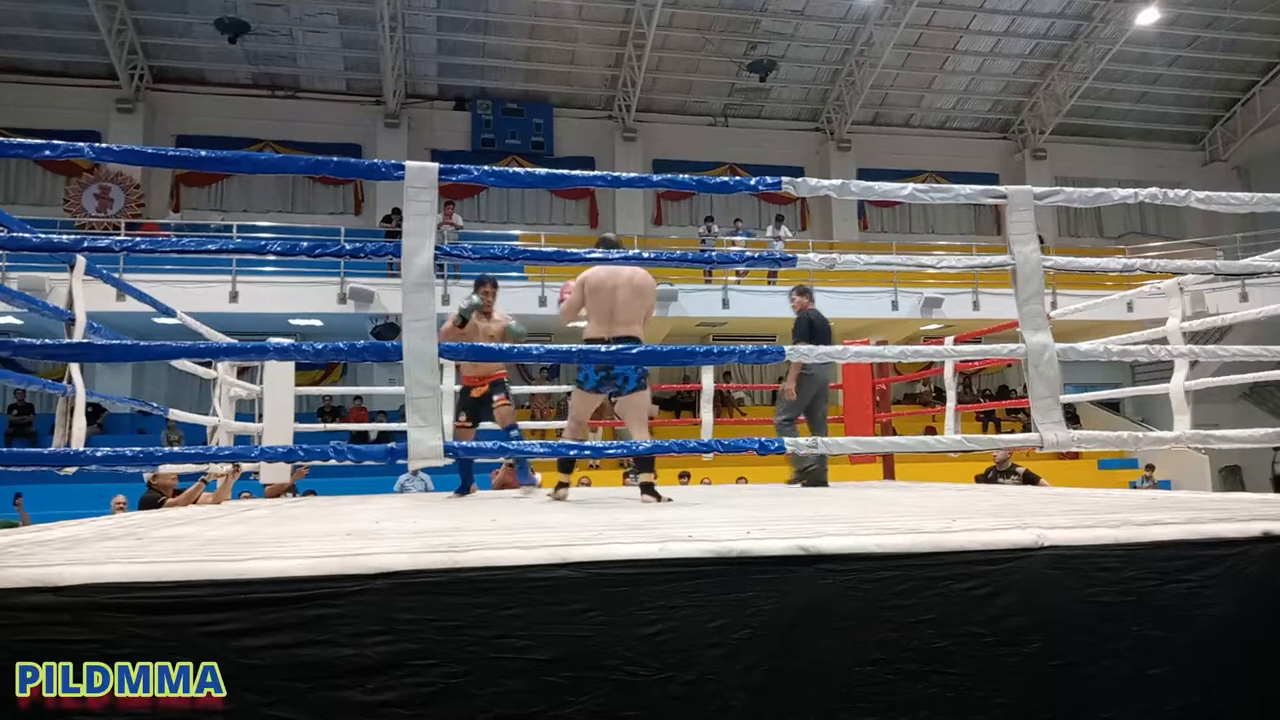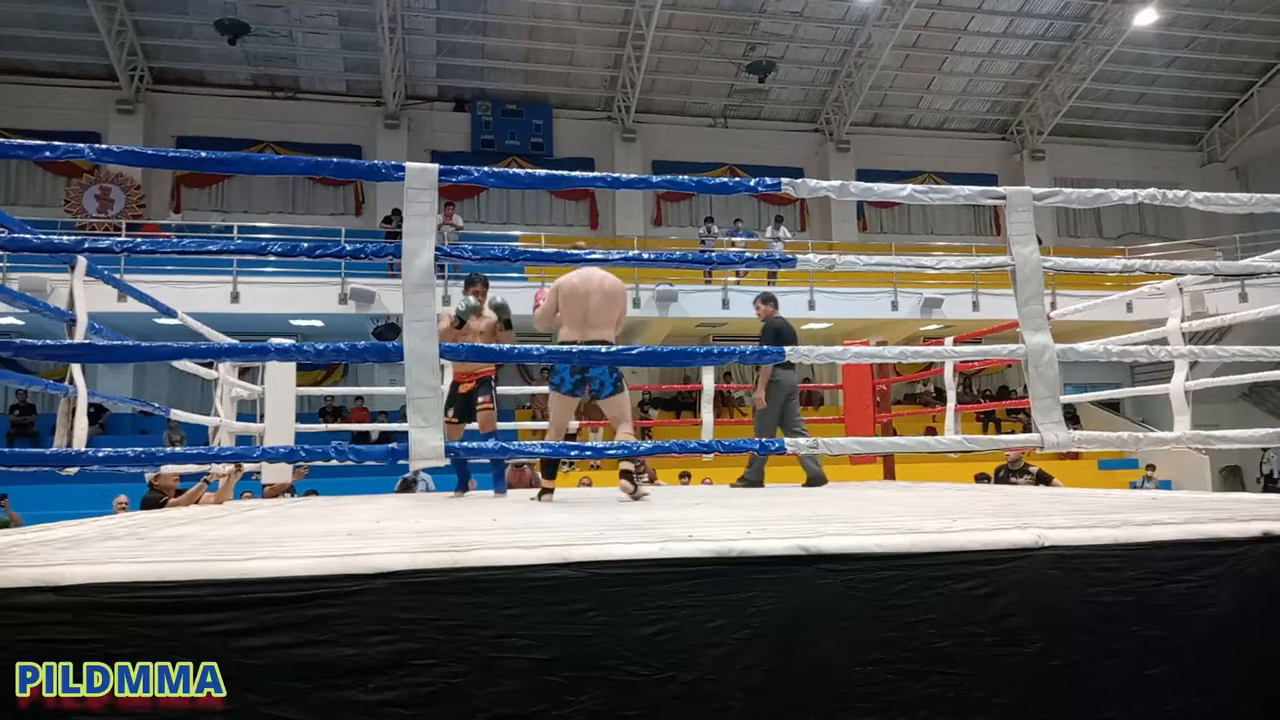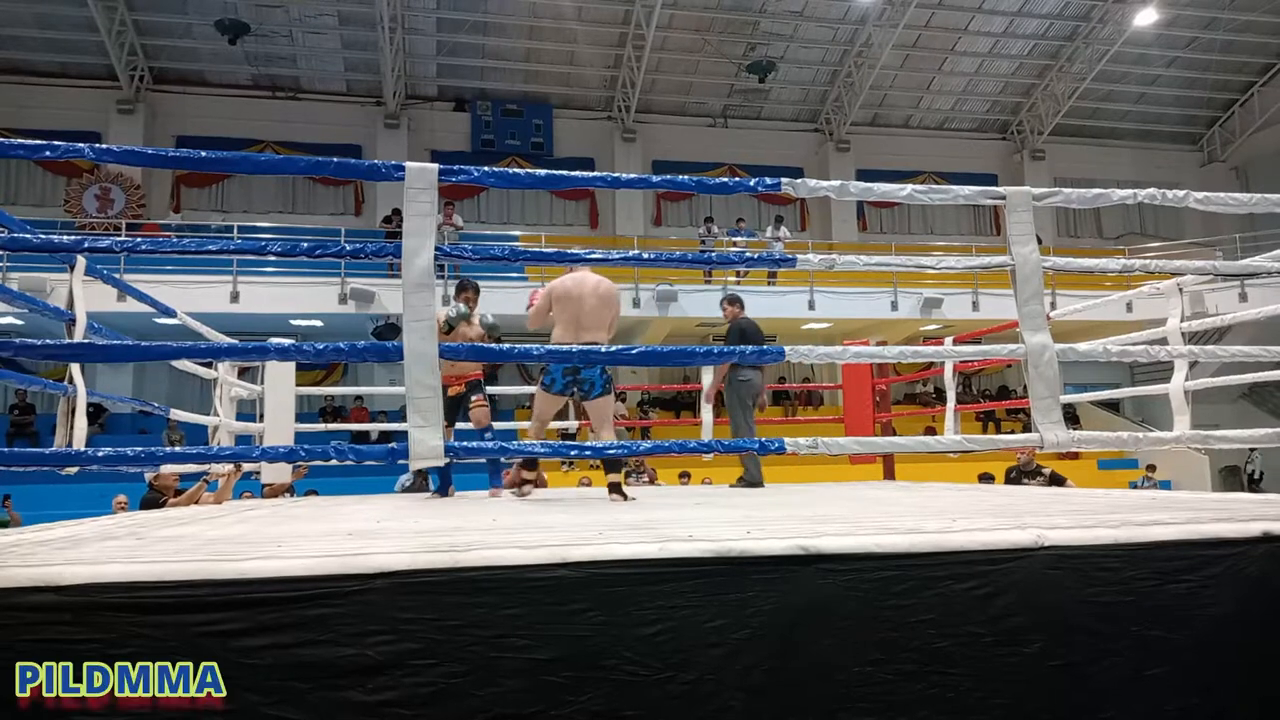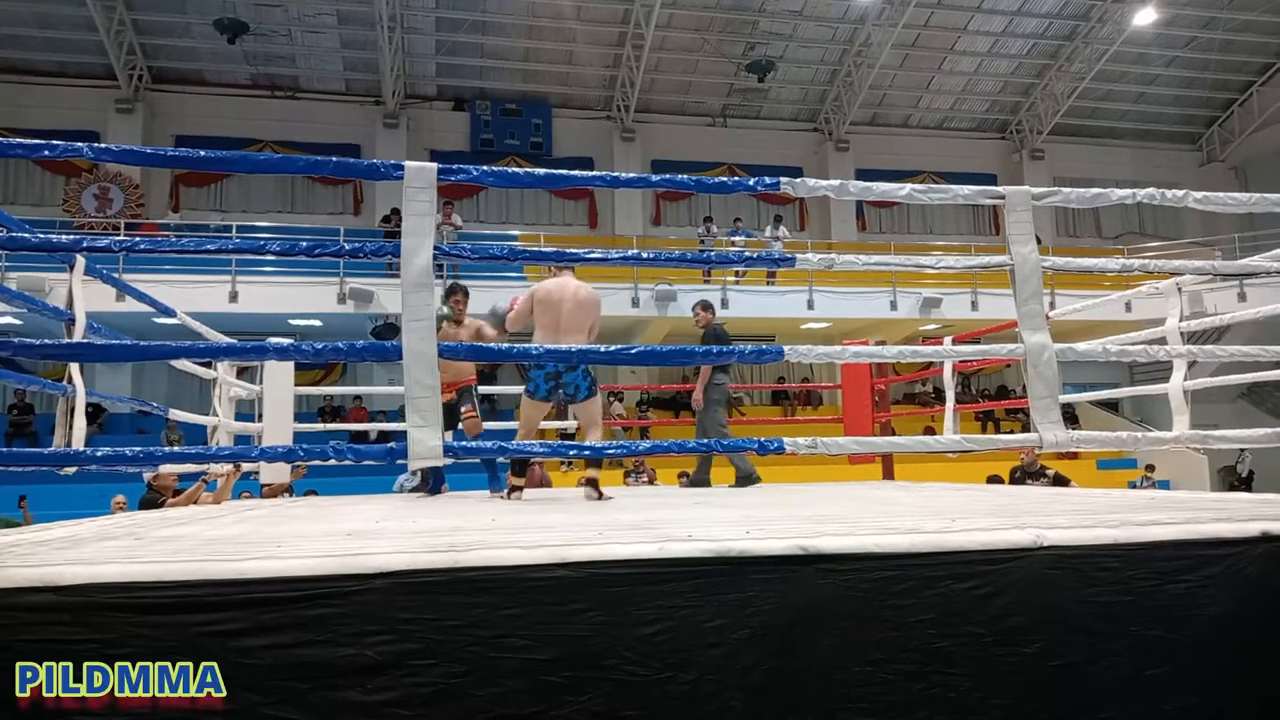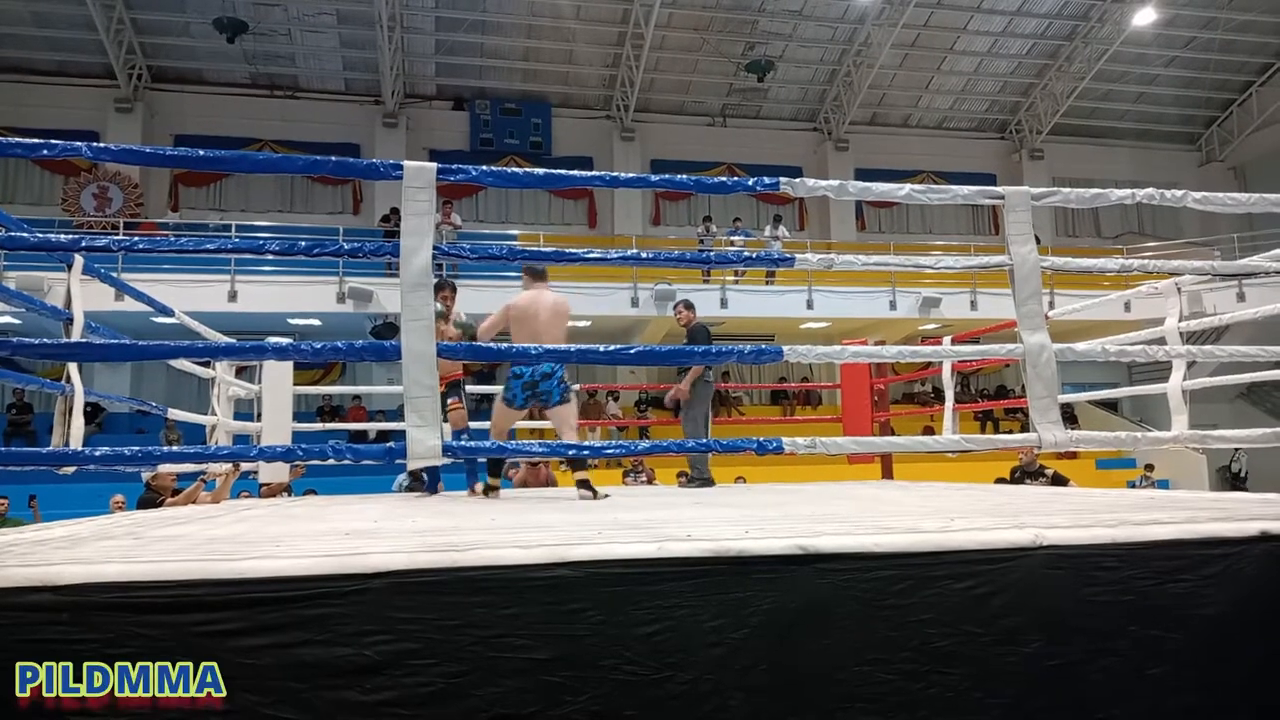
dt=0.4s
person 1, frame 1
left shoulder: (588, 276)
right shoulder: (645, 278)
left elbow: (565, 317)
left wrist: (565, 297)
left knee: (576, 423)
right knee: (638, 426)
left ankle: (563, 484)
right ankle: (647, 487)
person 1, frame 2
left shoulder: (562, 283)
right shoulder: (617, 285)
left elbow: (540, 323)
left wrist: (540, 303)
left hip: (568, 359)
left knee: (556, 427)
right knee: (623, 422)
left ankle: (546, 489)
right ankle: (627, 476)
person 1, frame 3
left shoulder: (556, 285)
right shoulder: (610, 288)
left elbow: (533, 322)
left wrist: (534, 303)
left hip: (560, 360)
right hip: (593, 361)
left knee: (539, 422)
right knee: (604, 427)
left ankle: (526, 482)
right ankle: (615, 487)
person 1, frame 4
left shoulder: (538, 289)
right shoulder: (592, 295)
left elbow: (511, 325)
left wrist: (517, 307)
left hip: (542, 364)
right hip: (575, 366)
left knee: (526, 429)
right knee: (593, 426)
left ankle: (515, 487)
right ankle: (592, 484)
person 1, frame 5
left shoulder: (514, 304)
right shoulder: (562, 304)
left elbow: (483, 335)
left wrist: (496, 322)
left hip: (521, 374)
right hip: (552, 373)
left knee: (498, 431)
right knee: (569, 433)
left ankle: (492, 486)
right ankle: (584, 484)
person 2, frame 1
left shoulder: (504, 321)
right shoulder: (459, 317)
right elbow: (443, 340)
left wrist: (519, 340)
right wrist: (461, 317)
left hip: (495, 381)
right hip: (470, 385)
left knee: (507, 419)
right knee: (462, 437)
left ankle: (525, 476)
right ankle: (466, 484)
person 2, frame 2
left shoulder: (494, 316)
right shoulder: (450, 315)
left elbow: (509, 344)
right elbow: (440, 340)
left wrist: (506, 320)
right wrist: (459, 319)
left hip: (484, 378)
right hip: (460, 380)
left knee: (487, 425)
right knee: (452, 434)
left ankle: (499, 483)
right ankle: (464, 481)
person 2, frame 3
left shoulder: (481, 325)
right shoulder: (441, 318)
left wrist: (495, 336)
right wrist: (448, 325)
left hip: (472, 381)
right hip: (447, 384)
left knee: (482, 422)
left ankle: (496, 480)
right ankle: (445, 485)
person 2, frame 4
left shoulder: (475, 326)
right shoulder: (435, 325)
left elbow: (496, 339)
left wrist: (501, 328)
right wrist: (435, 328)
left hip: (465, 387)
right hip: (441, 390)
left knee: (474, 430)
left ankle: (495, 482)
right ankle: (437, 483)
person 2, frame 5
left shoulder: (460, 322)
left wrist: (471, 336)
left hip: (453, 381)
left knee: (459, 421)
left ankle: (473, 478)
right ankle: (433, 483)
person 3, frame 1
left shoulder: (804, 317)
right shoulder: (824, 321)
left wrist: (790, 380)
left hip: (808, 372)
right hip: (824, 371)
left knee: (784, 418)
right knee: (818, 424)
left ankle: (804, 465)
right ankle: (818, 475)
person 3, frame 2
left shoulder: (770, 326)
right shoulder: (788, 326)
left wrist: (760, 388)
left hip: (776, 379)
right hip: (790, 379)
left knee: (764, 430)
right knee: (795, 429)
left ankle: (753, 477)
right ankle: (815, 473)
person 3, frame 3
left shoulder: (737, 327)
right shoulder: (756, 328)
left wrist: (713, 386)
right wrist: (762, 393)
left hip: (741, 378)
right hip: (755, 378)
left knee: (743, 429)
right knee: (744, 427)
left ankle: (753, 477)
right ankle: (751, 474)
person 3, frame 4
left shoulder: (711, 332)
right shoulder: (721, 333)
left elbow: (708, 362)
left wrist: (698, 390)
left hip: (712, 383)
right hip: (720, 382)
left knee: (718, 431)
right knee: (704, 432)
left ankle: (746, 472)
right ankle: (700, 477)
person 3, frame 5
left shoulder: (698, 330)
right shoulder: (692, 333)
left wrist: (685, 383)
right wrist: (676, 389)
left hip: (698, 382)
right hip: (692, 384)
left knee: (694, 430)
right knee: (695, 430)
left ankle: (702, 476)
right ankle: (698, 475)
